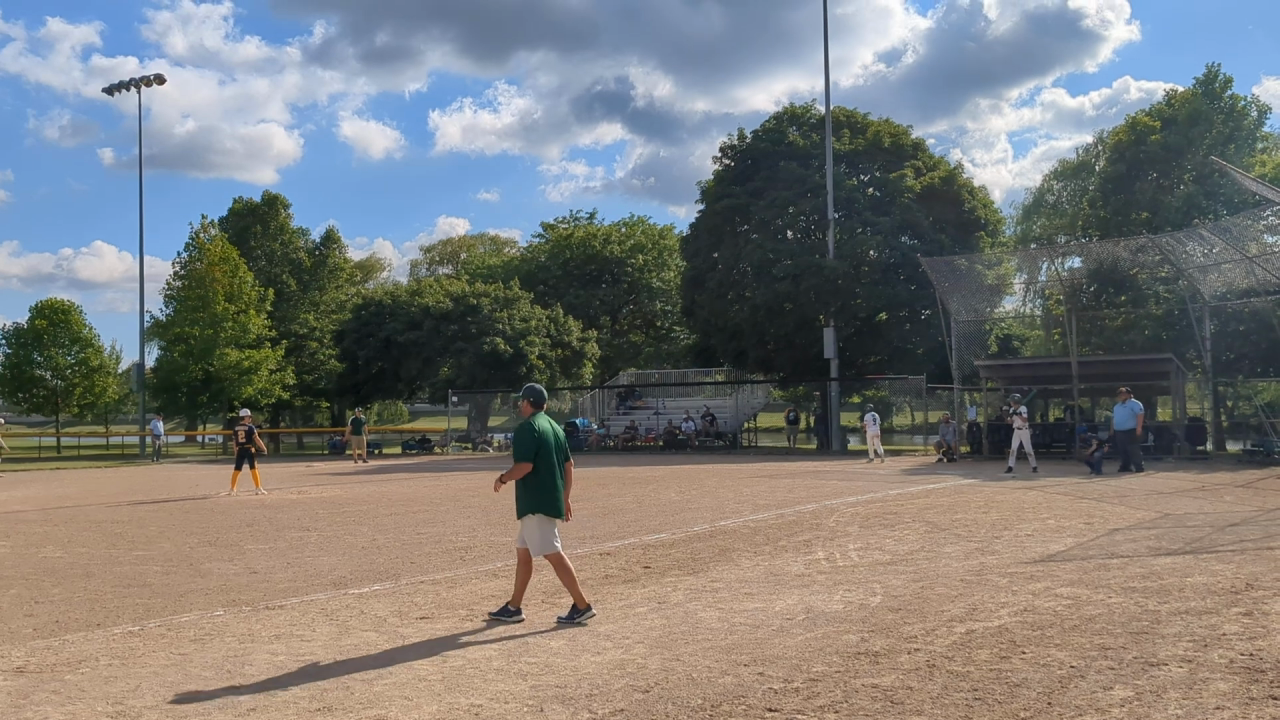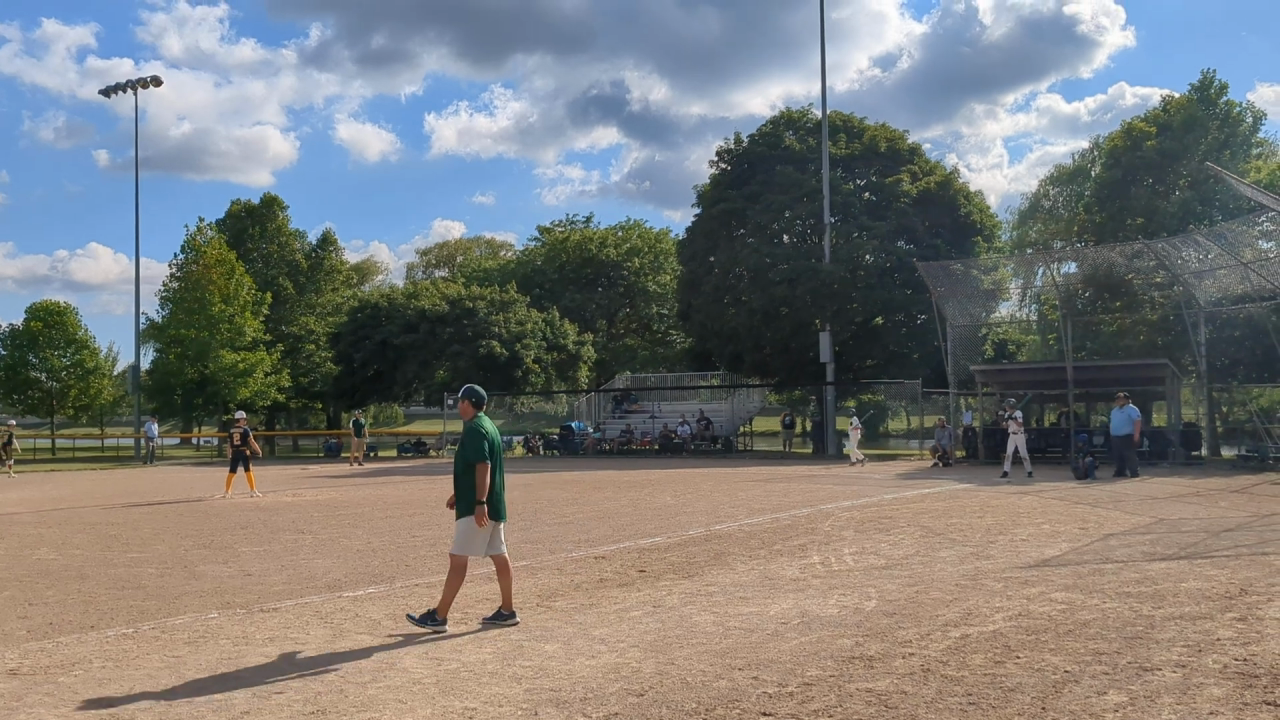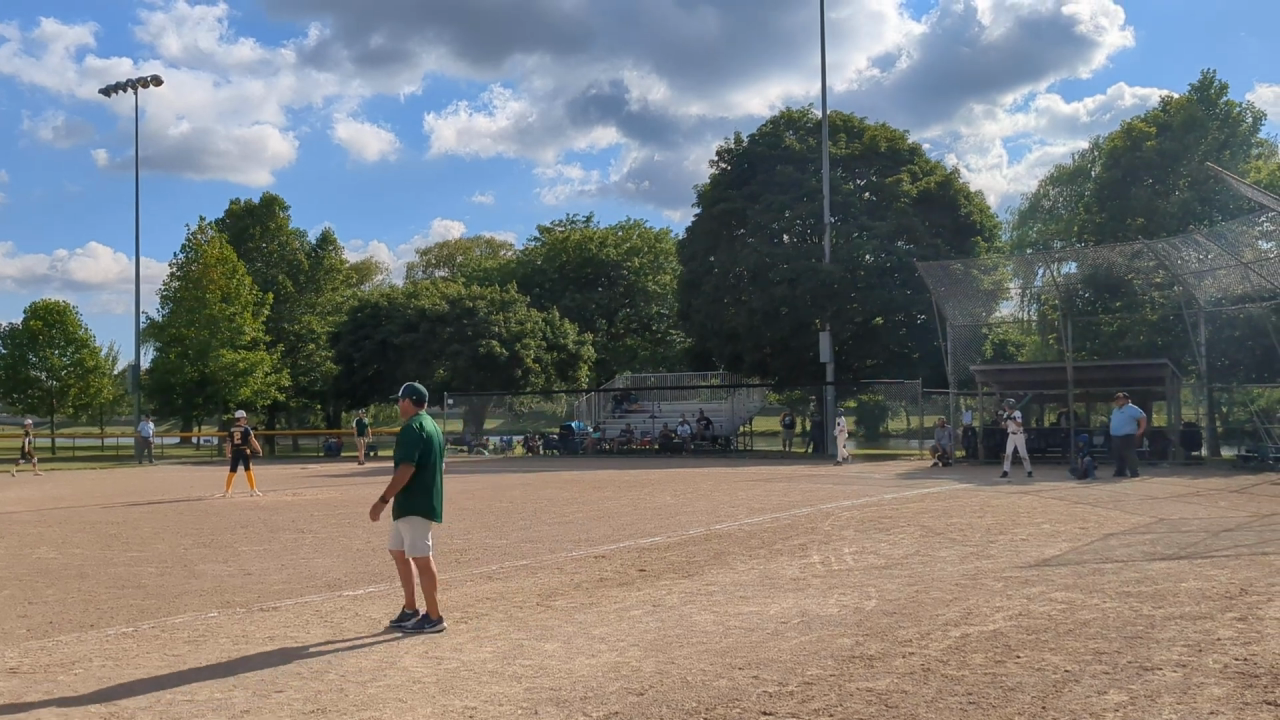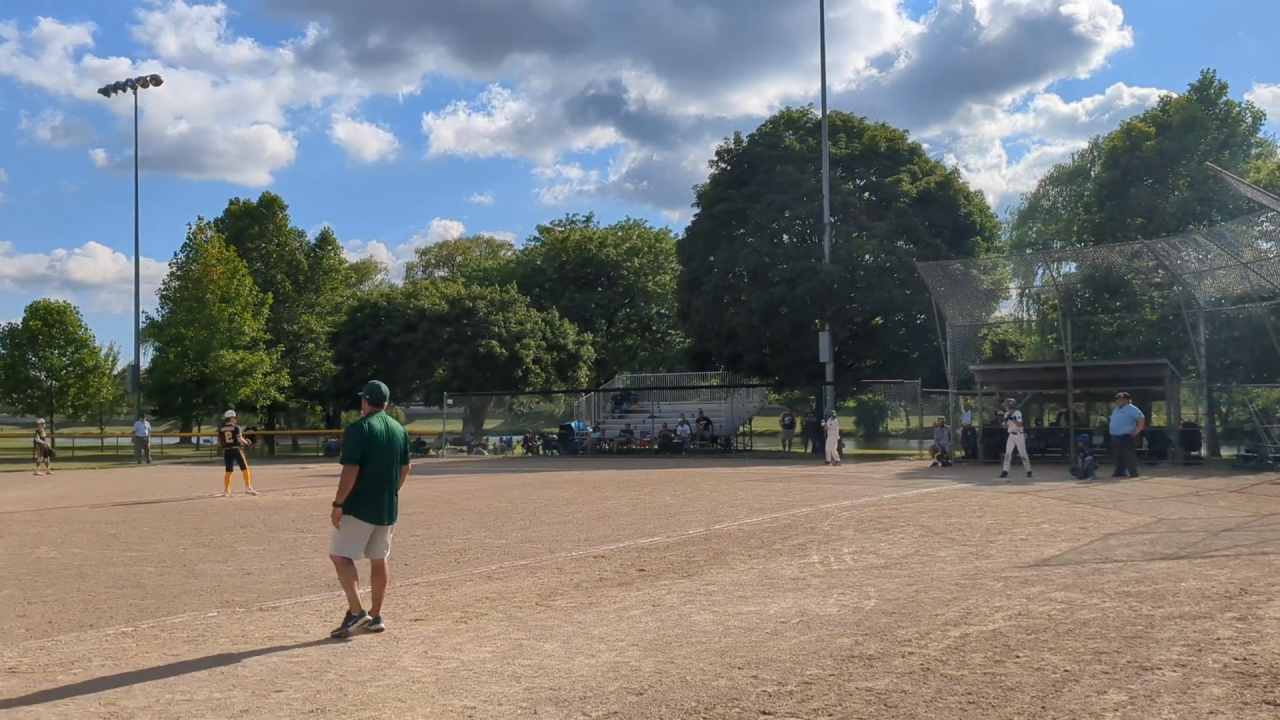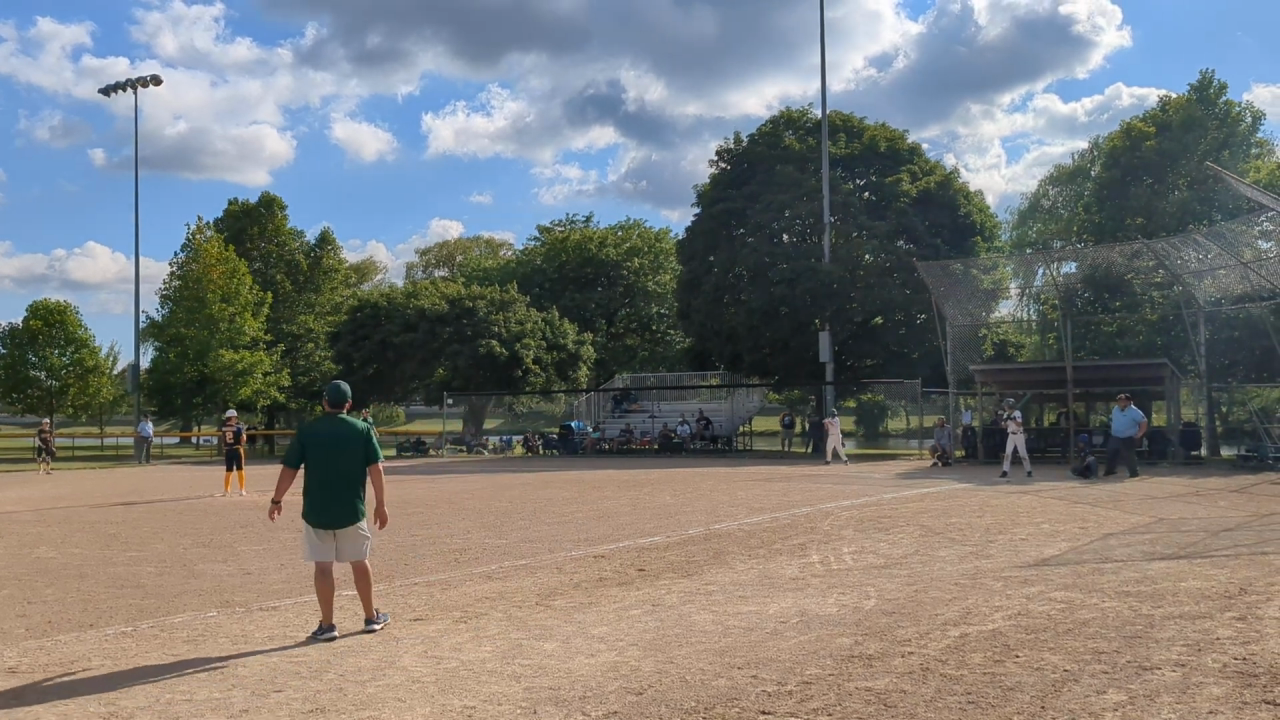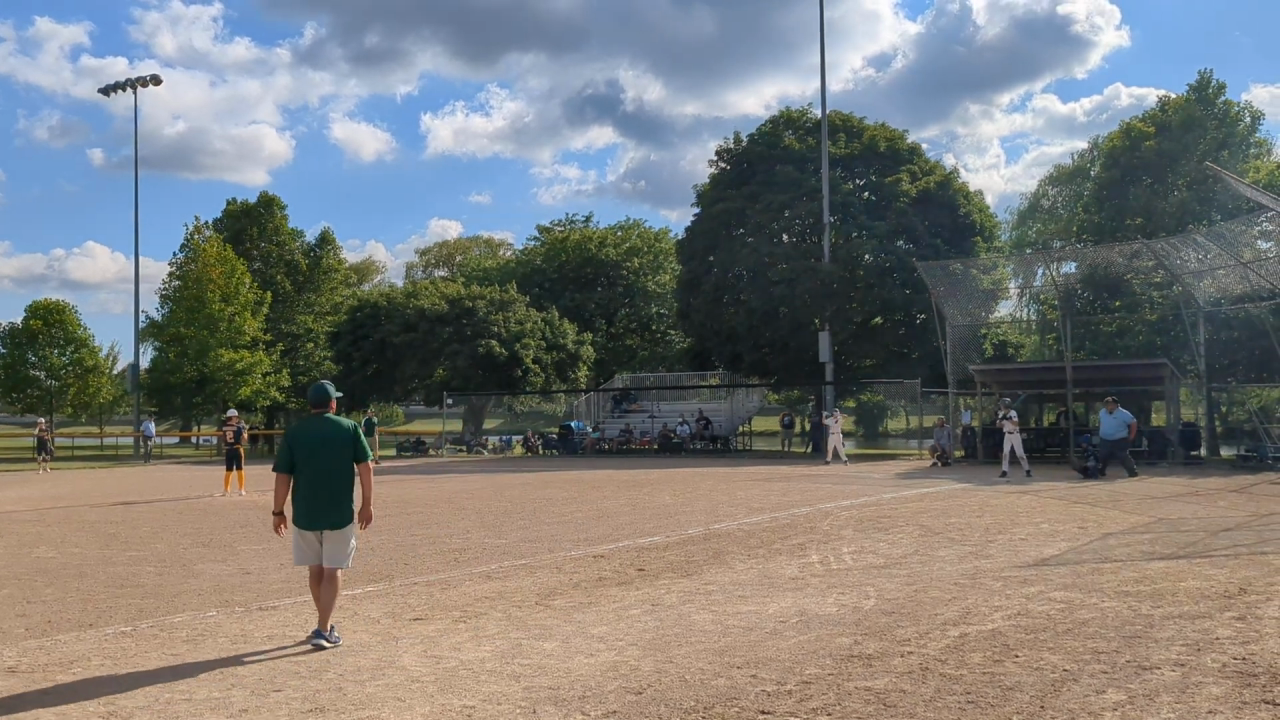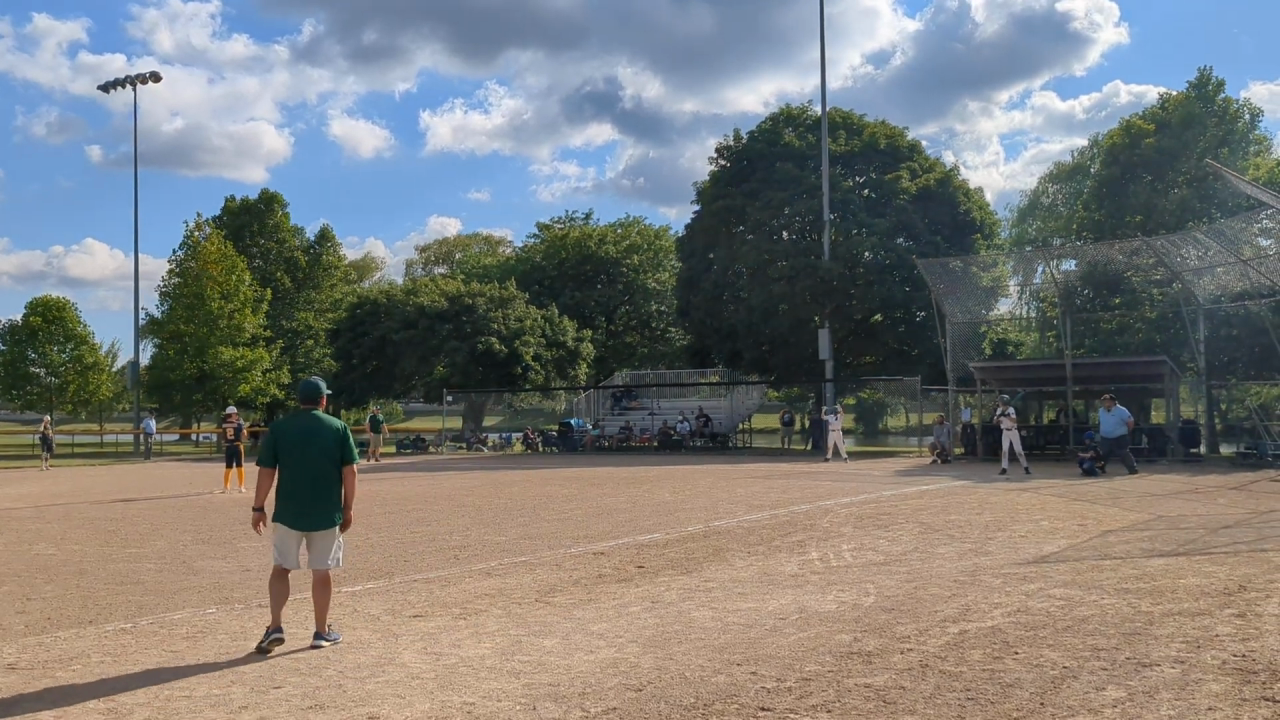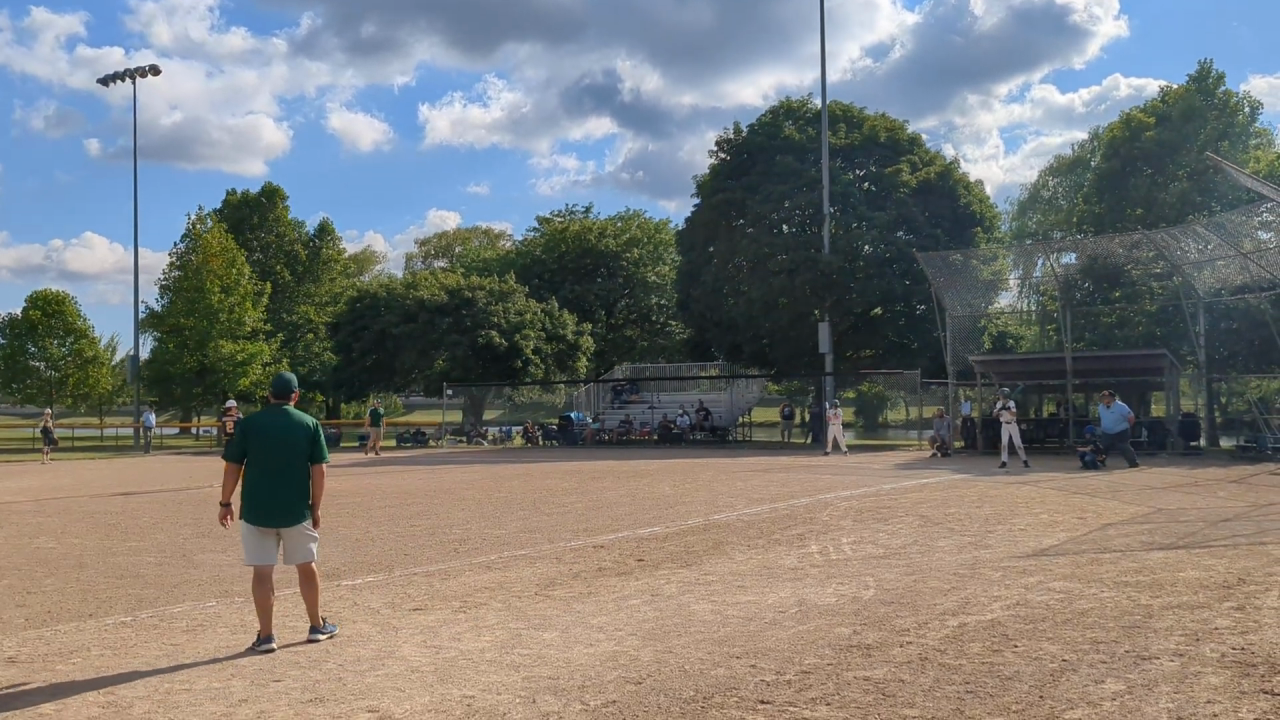
dt=0.5s
person 1, frame 1
left shoulder: (527, 428)
right shoulder: (554, 427)
left elbow: (524, 466)
right elbow: (568, 465)
left wrist: (503, 478)
right wrist: (565, 498)
left hip: (536, 503)
right hip: (551, 501)
left knee: (554, 555)
right knee: (524, 553)
left ankle: (582, 605)
right ankle: (513, 608)
person 1, frame 2
left shoulder: (474, 429)
right shoulder: (487, 426)
left elbow: (482, 468)
left wrist: (480, 503)
right wrist: (457, 495)
left hip: (476, 507)
right hip: (493, 505)
left knee: (458, 558)
right knee: (498, 556)
left ankle: (439, 616)
right ankle: (507, 611)
person 1, frame 3
left shoulder: (412, 428)
right shoulder: (433, 426)
left elbow: (406, 469)
right elbow: (440, 466)
left wrist: (382, 500)
left hip: (414, 505)
right hip: (426, 502)
left knee: (421, 558)
right knee: (399, 552)
left ankle: (434, 617)
right ankle: (410, 609)
person 1, frame 4
left shoulder: (359, 428)
right shoulder: (399, 429)
left elbow: (350, 470)
right elbow: (405, 469)
left wrist: (337, 503)
left hip: (358, 507)
right hip: (387, 508)
left knee: (341, 557)
right knee: (378, 560)
left ankle: (355, 611)
right ankle: (375, 616)
person 1, frame 5
left shoulder: (306, 431)
right shoulder: (362, 429)
left elbow: (289, 470)
right elbow: (376, 469)
left wrist: (276, 500)
right wrist: (380, 504)
left hip: (316, 510)
right hip: (352, 510)
left knee: (323, 566)
right knee: (359, 562)
left ankle: (327, 625)
right ankle: (371, 617)
person 1, frame 6
left shoulder: (293, 433)
right shoulder: (349, 428)
left elbow: (282, 476)
right elbow: (365, 467)
left wrist: (278, 512)
right wrist: (366, 503)
left hip: (305, 514)
right hip: (340, 513)
left knee: (316, 570)
right knee: (332, 571)
left ankle: (325, 625)
right ankle: (323, 631)
person 1, frame 7
left shoulder: (279, 428)
right shoulder: (338, 428)
left elbow: (266, 472)
right elbow: (350, 471)
left wrist: (258, 508)
right wrist: (347, 508)
left hip: (287, 513)
right hip: (326, 513)
left knee: (280, 569)
right knee: (322, 572)
left ankle: (275, 627)
right ankle: (321, 632)
person 1, frame 8
left shoulder: (248, 423)
right shoulder: (309, 424)
left elbow: (233, 467)
right elbow: (319, 470)
left wrist: (225, 503)
right wrist: (315, 507)
left hip: (256, 510)
right hip: (296, 510)
left knee: (262, 571)
right knee: (306, 565)
left ankle: (266, 635)
right ankle: (317, 625)
